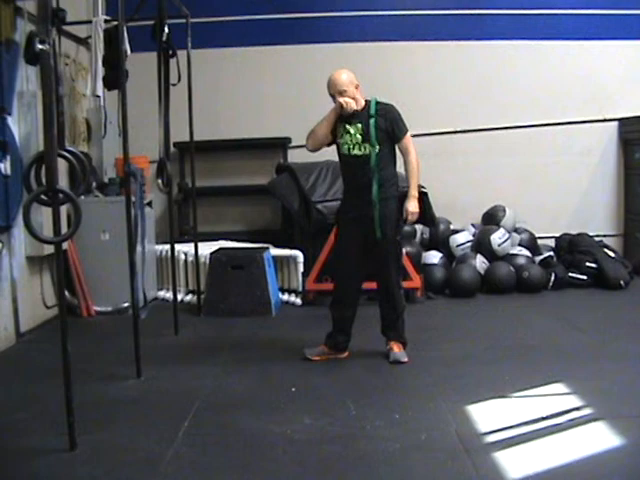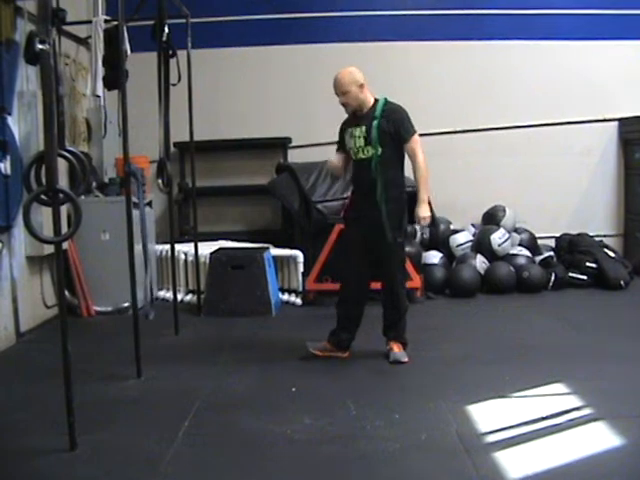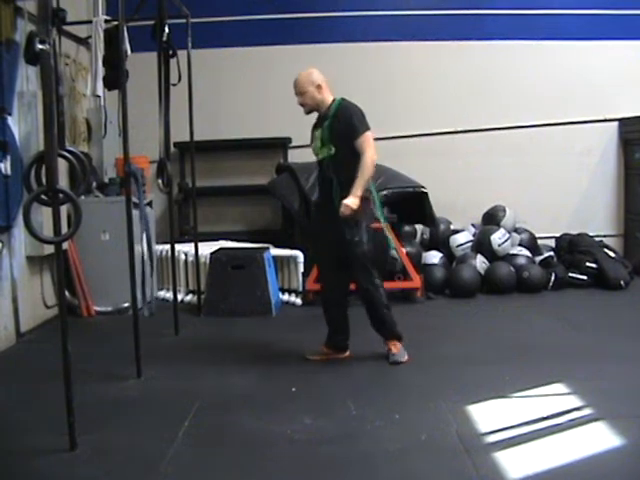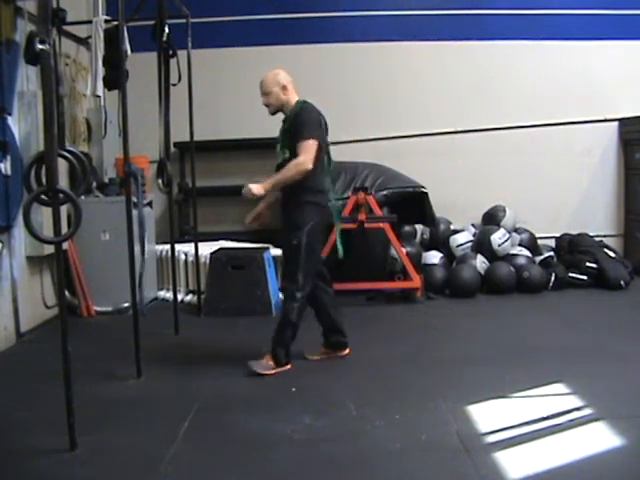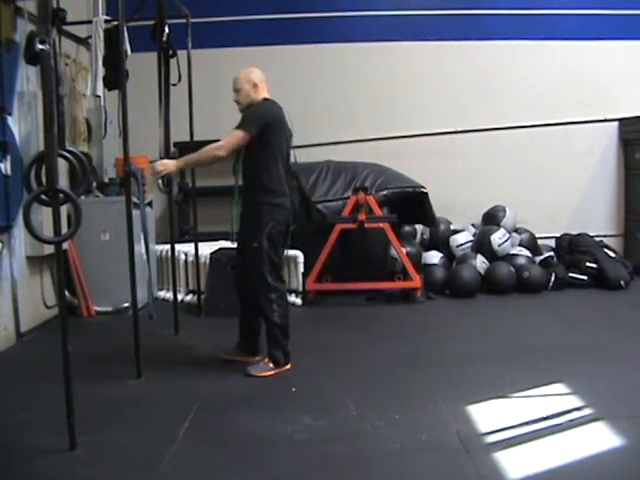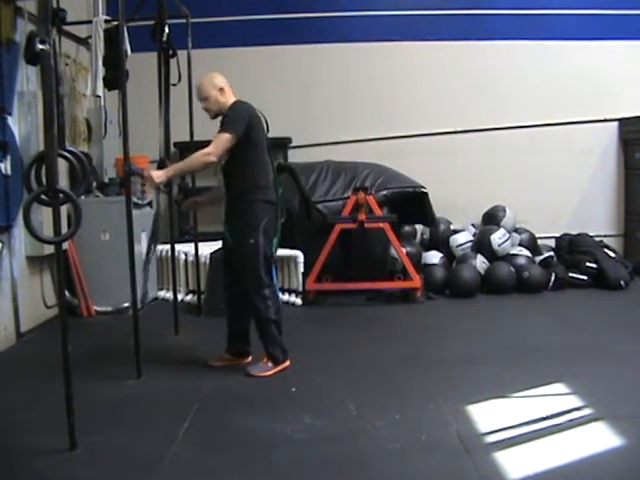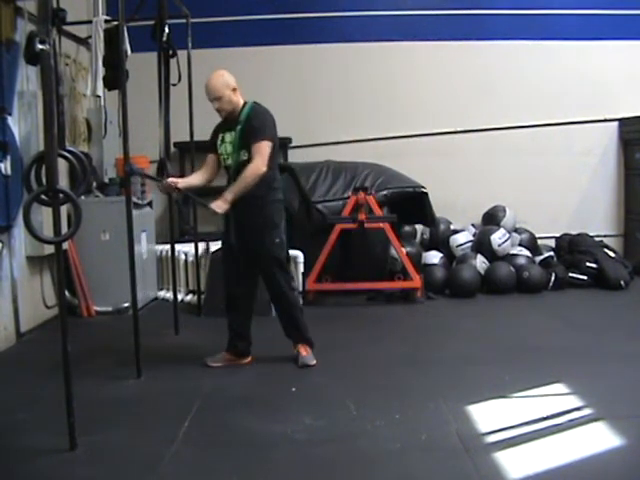
dt=0.5s
person 1, frame 1
left shoulder: (385, 113)
right shoulder: (338, 121)
left elbow: (409, 153)
right elbow: (312, 144)
left wrist: (412, 196)
right wrist: (335, 111)
left hip: (384, 207)
right hip: (351, 209)
left knee: (389, 276)
right knee: (345, 278)
left ankle: (395, 340)
right ankle: (337, 343)
person 1, frame 2
left shoulder: (392, 114)
right shoulder: (349, 124)
left elbow: (417, 156)
right elbow: (345, 167)
left wrist: (423, 201)
right wrist: (335, 164)
left hip: (389, 210)
right hip: (358, 209)
left knee: (393, 277)
right knee: (352, 277)
left ankle: (396, 341)
right ankle: (339, 341)
person 1, frame 3
left shoulder: (347, 112)
right shoulder: (318, 125)
left elbow: (369, 154)
left wrist: (355, 196)
left hip: (351, 208)
right hip: (326, 209)
left knee: (363, 273)
right knee: (328, 278)
left ankle: (393, 339)
right ankle: (337, 343)
person 1, frame 4
left shoulder: (306, 115)
right shoulder: (290, 121)
left elbow: (305, 163)
left wrist: (263, 186)
right wrist: (266, 205)
left hip: (309, 209)
right hip: (297, 209)
left knee: (296, 281)
right knee: (314, 277)
left ankle: (280, 355)
right ankle: (336, 342)
person 1, frame 5
left shoulder: (262, 112)
right shoulder: (272, 117)
left elbow: (222, 149)
left wrist: (178, 164)
left hip: (267, 211)
right hip: (265, 209)
left knee: (268, 282)
right knee: (247, 279)
left ankle: (279, 357)
right ankle: (249, 345)
person 1, frame 6
left shoulder: (240, 113)
right shoulder: (234, 119)
left elbow: (210, 155)
left wrist: (167, 173)
right wrist: (202, 199)
left hip: (256, 210)
right hip: (239, 211)
left knee: (258, 281)
right knee: (235, 283)
left ankle: (277, 355)
right ankle: (238, 350)
person 1, frame 7
left shoulder: (258, 117)
right shoulder: (220, 130)
left elbow: (259, 166)
right elbow: (208, 171)
left wrist: (224, 200)
right wrist: (183, 182)
left hip: (265, 211)
right hip: (237, 214)
left knee: (278, 280)
right knee: (236, 285)
left ankle: (302, 343)
right ankle: (238, 349)
